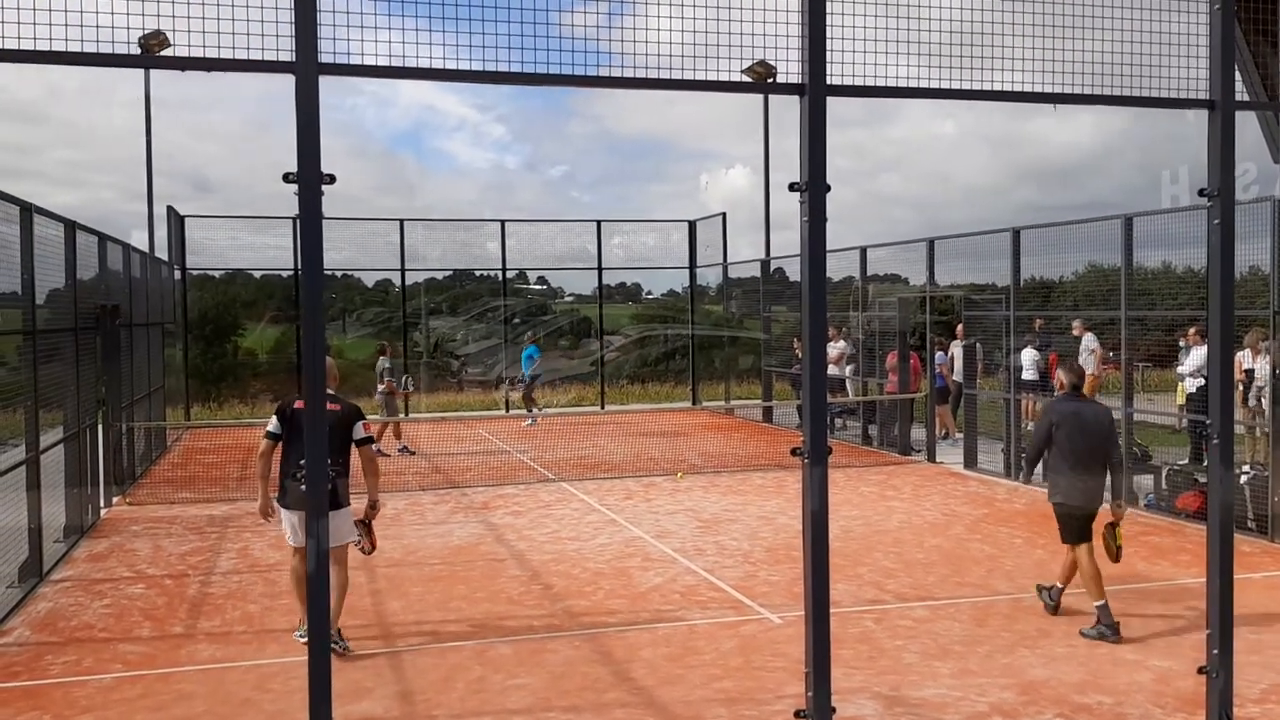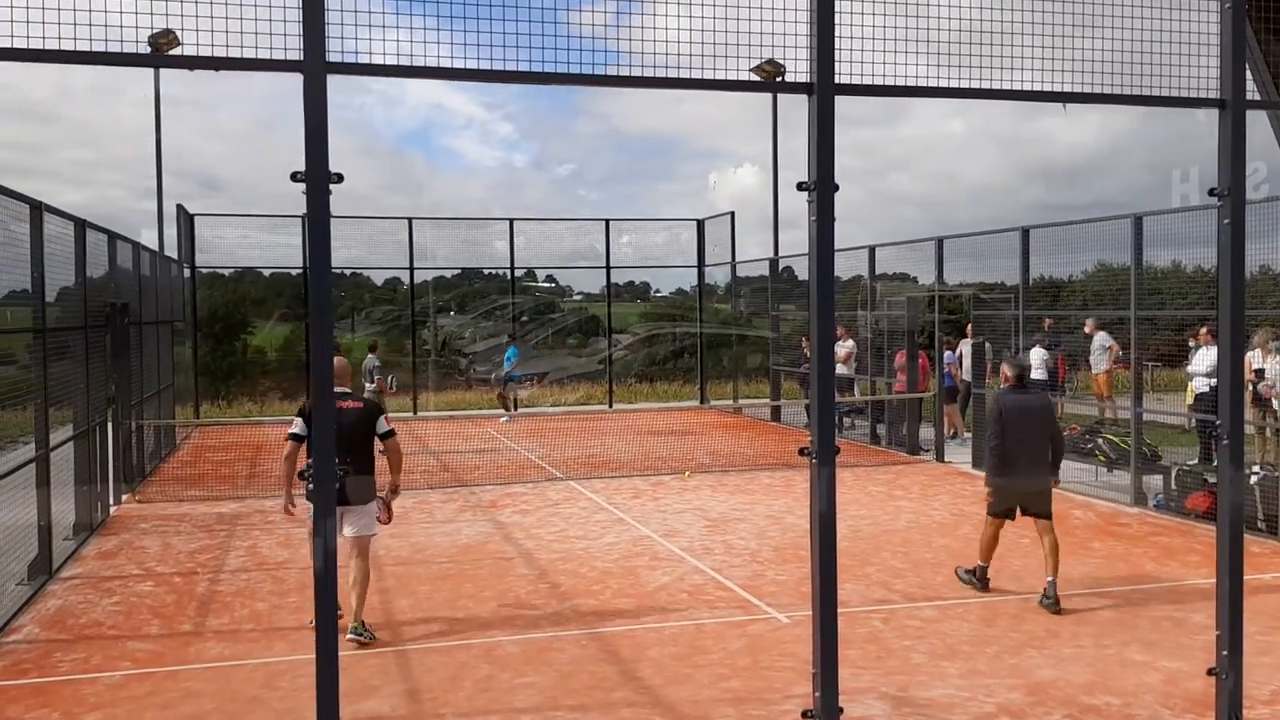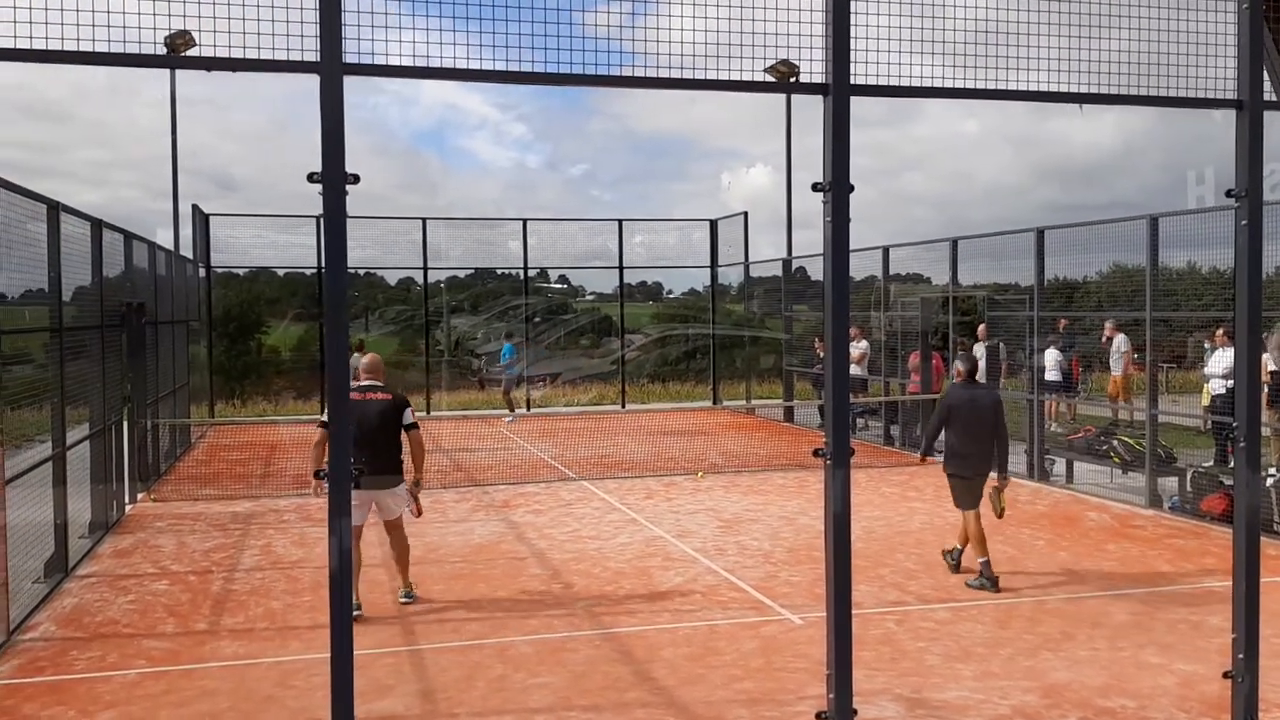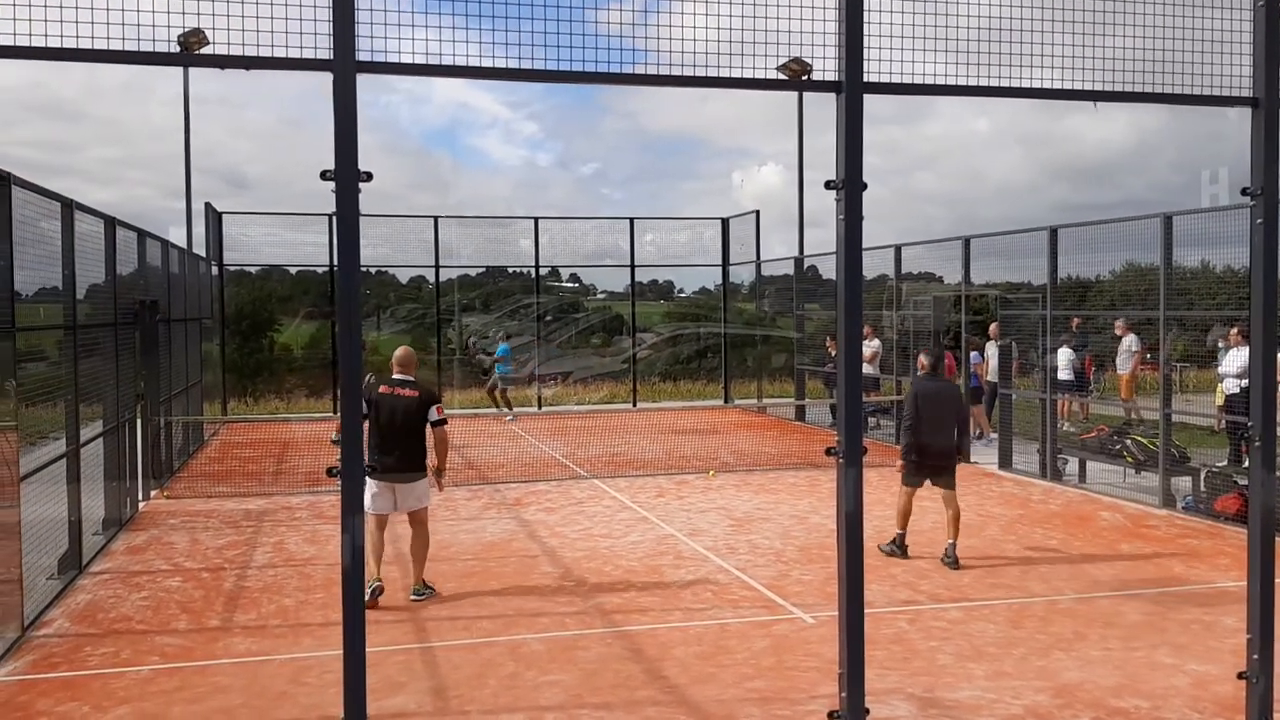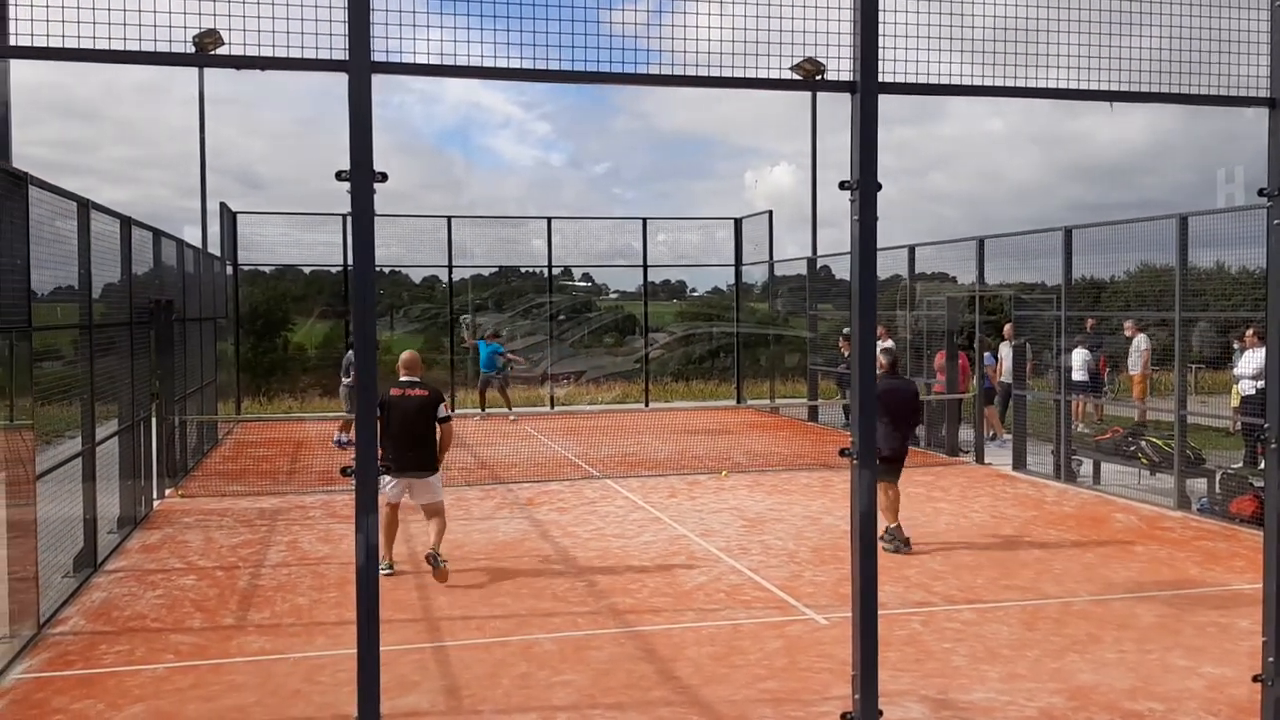
dt=0.5s
person 1, frame 1
left shoulder: (287, 407)
right shoulder: (350, 411)
left elbow: (264, 452)
right elbow: (368, 458)
left wrist: (263, 494)
right wrist: (373, 498)
left hip: (293, 497)
right hip: (333, 499)
left knee: (299, 556)
right knee: (337, 564)
left ankle: (306, 624)
right ankle: (331, 630)
person 1, frame 2
left shoulder: (308, 409)
right shoulder: (371, 408)
left elbow: (289, 454)
right elbow: (393, 449)
left wrist: (287, 493)
right wrist: (395, 481)
right hip: (361, 493)
right knee: (359, 556)
right ankle: (356, 622)
person 1, frame 3
right shoulder: (399, 400)
left elbow: (319, 441)
right elbow: (416, 441)
left wrist: (317, 476)
right wrist: (418, 477)
left hip: (352, 480)
right hip: (389, 478)
left knee: (351, 539)
right knee: (396, 531)
left ankle: (353, 599)
right ankle: (406, 588)
person 1, frame 4
left shoulder: (372, 391)
right shoulder: (428, 396)
right elbow: (441, 437)
right wrist: (440, 469)
left hip: (378, 470)
right hip: (413, 472)
left knee: (376, 529)
right knee: (419, 525)
left ankle: (375, 579)
right ankle: (418, 584)
person 1, frame 5
left shoulder: (383, 395)
right shoulder: (435, 395)
right elbow: (447, 432)
right wrist: (439, 459)
left hip: (393, 466)
right hip: (425, 467)
left knee: (390, 508)
right knee: (437, 514)
left ankle: (386, 560)
right ankle: (433, 550)
person 2, frame 1
left shoulder: (1053, 410)
right shoulder: (1102, 412)
left elbow: (1035, 450)
right elbow: (1115, 460)
left wrist: (1027, 475)
right wrist: (1117, 499)
left hip: (1066, 492)
right hip: (1093, 492)
left knee: (1083, 552)
right knee: (1076, 545)
left ankle: (1106, 622)
right ankle: (1054, 596)
person 2, frame 2
left shoulder: (1000, 401)
right shoulder: (1043, 401)
left elbow: (994, 444)
right elbow: (1057, 442)
left wrist: (989, 481)
right wrist: (1053, 473)
left hip: (1008, 477)
right hip: (1039, 479)
left knee: (993, 523)
right knee: (1046, 531)
left ankle: (979, 576)
right ankle: (1051, 591)
person 2, frame 3
left shoulder: (951, 396)
right shoulder: (992, 396)
left elbow: (934, 428)
right elbow: (1002, 437)
left wrist: (924, 452)
right wrist: (1002, 471)
left hip: (958, 465)
right hip: (982, 466)
left knee: (971, 515)
right knee: (970, 511)
left ankle: (987, 575)
right ankle: (956, 556)
person 2, frame 4
left shoulder: (916, 386)
right shoulder: (953, 388)
left elbow: (909, 423)
right elbow: (963, 423)
left wrist: (903, 455)
right wrist: (961, 450)
left hip: (920, 452)
right hip: (946, 454)
left knee: (905, 493)
right knee: (949, 499)
left ankle: (899, 544)
right ankle: (951, 551)
person 2, frame 5
left shoulder: (876, 386)
right shoulder: (911, 386)
right elbow: (917, 419)
left hip: (882, 444)
right hip: (902, 445)
left knee: (882, 488)
right knee: (892, 484)
left ankle: (898, 538)
right ankle: (893, 532)
